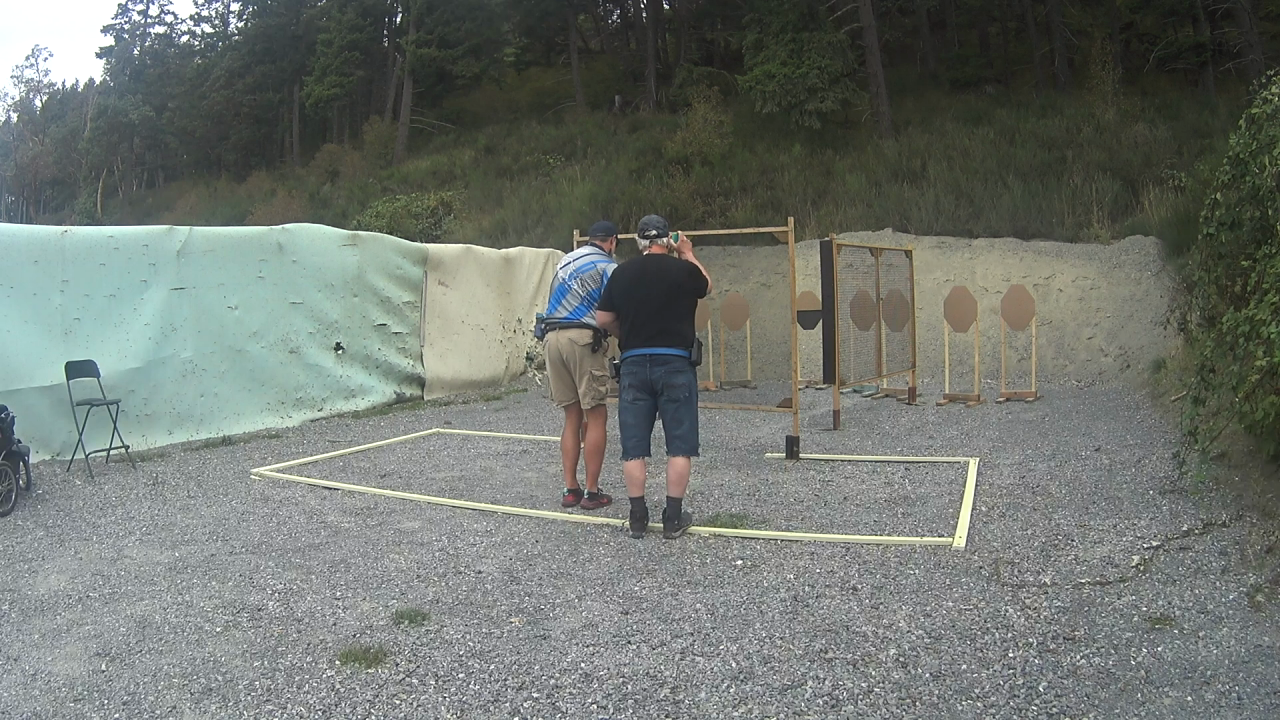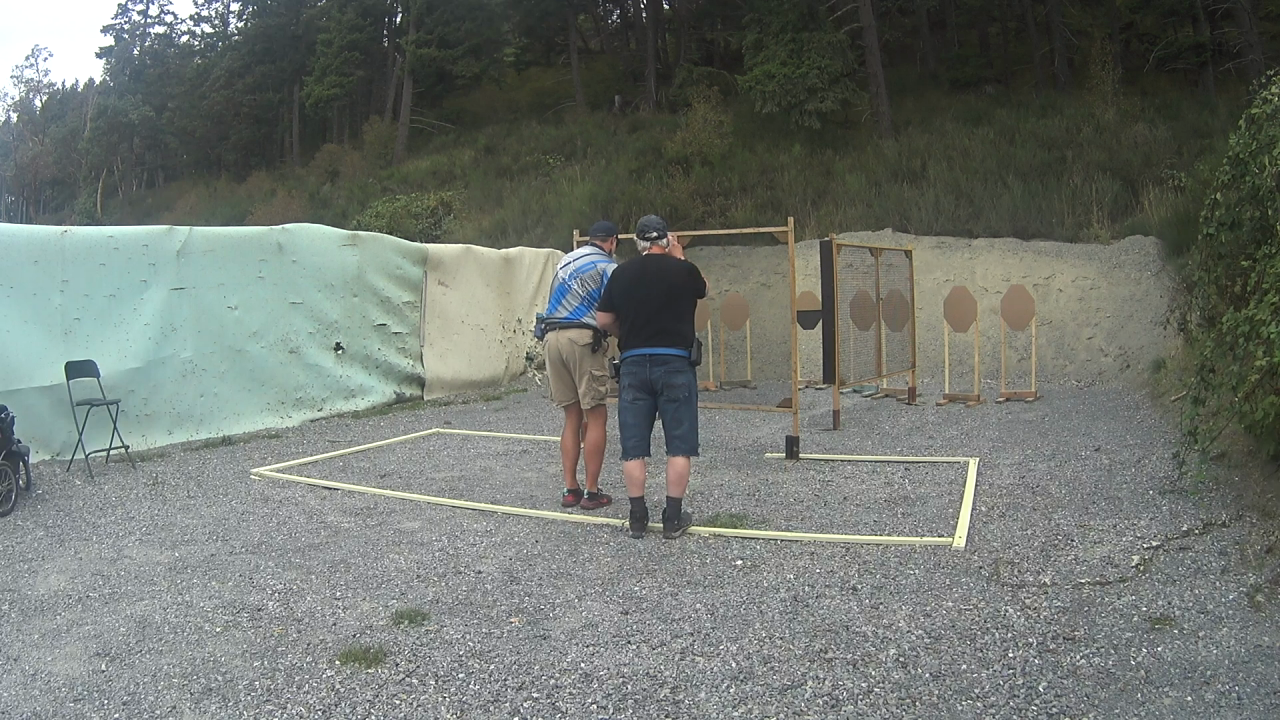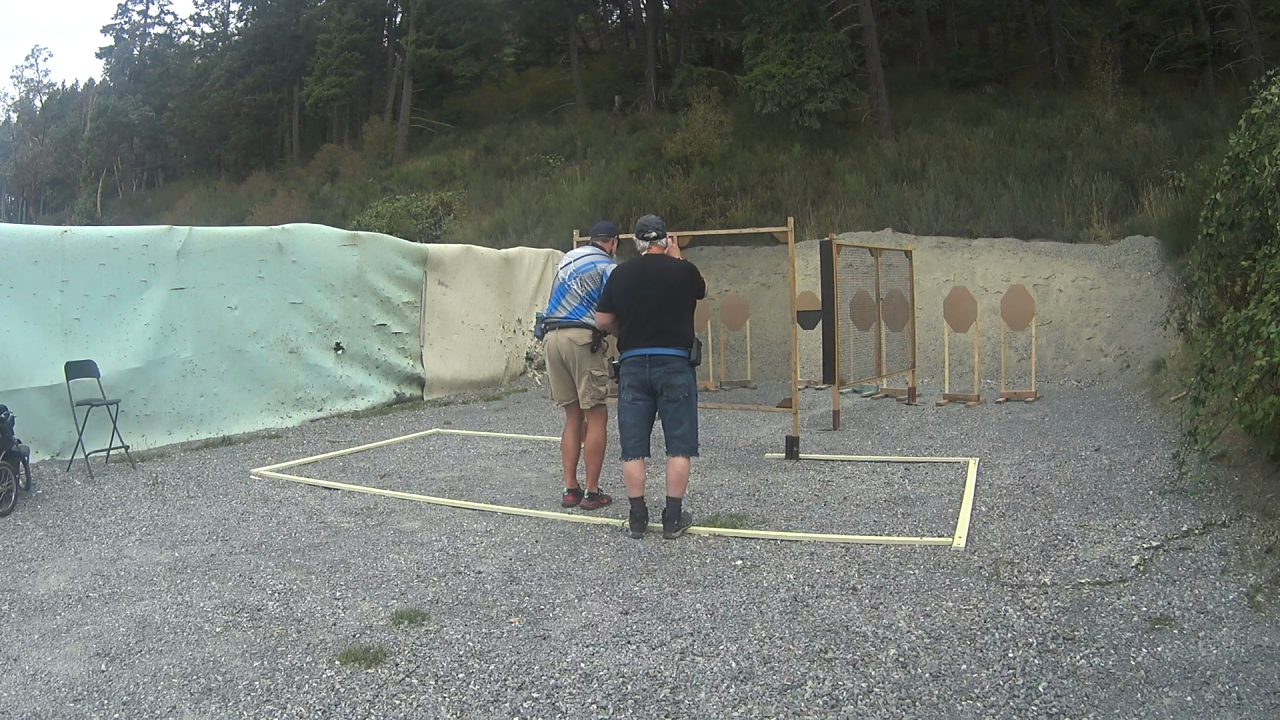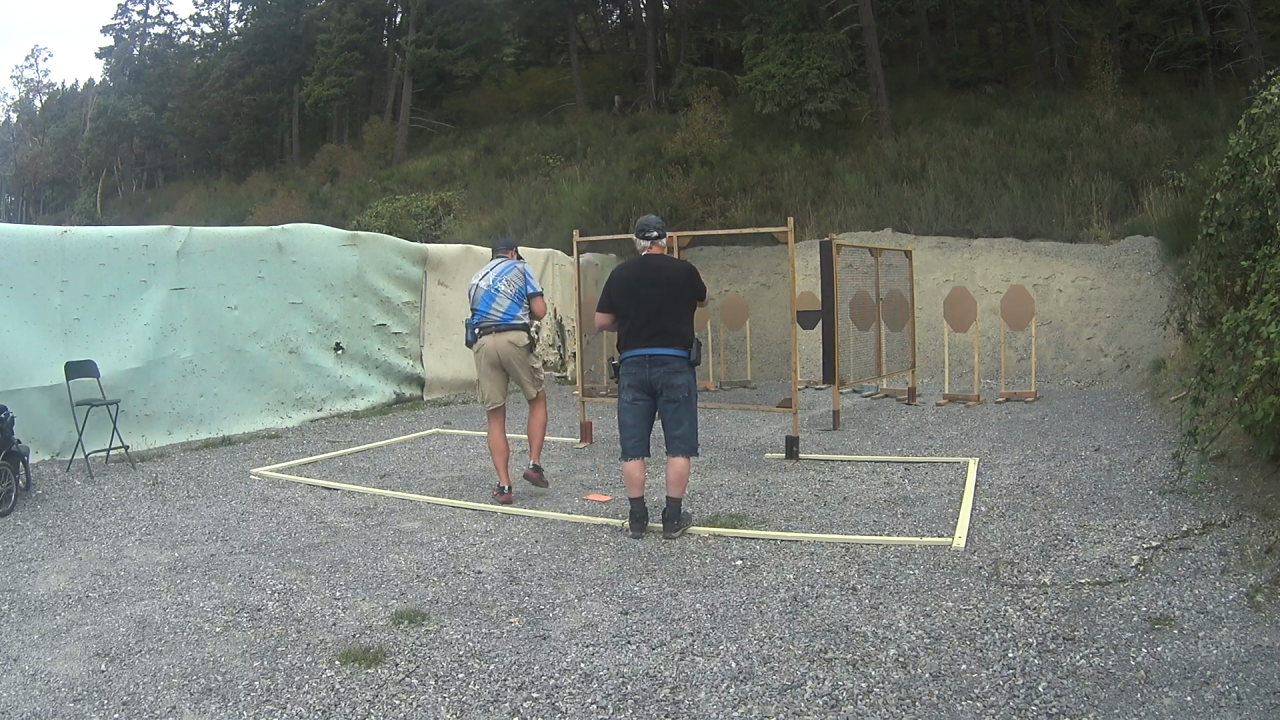
dt=1s
person 1, frame 1
left shoulder: (621, 273)
right shoulder: (684, 270)
left elbow: (603, 320)
right elbow: (706, 286)
right wrist: (688, 254)
left hip: (633, 365)
right hip: (675, 364)
left knee: (634, 447)
right knee: (679, 446)
left ankle: (637, 518)
right ankle: (673, 518)
person 1, frame 2
left shoulder: (621, 273)
right shoulder: (684, 269)
left elbow: (603, 320)
right elbow: (703, 289)
left hip: (633, 364)
right hip: (674, 364)
left knee: (633, 447)
right knee: (679, 445)
left ankle: (637, 518)
right ankle: (673, 518)
person 1, frame 3
left shoulder: (621, 273)
right shoulder: (684, 270)
left elbow: (602, 320)
right elbow: (702, 290)
left hip: (633, 365)
right hip: (674, 364)
left knee: (633, 447)
right knee: (679, 445)
left ankle: (637, 518)
right ankle: (673, 518)
person 1, frame 4
left shoulder: (620, 273)
right shoulder: (684, 270)
left elbow: (601, 322)
right elbow: (702, 301)
left hip: (633, 365)
right hip: (674, 364)
left knee: (633, 447)
right knee: (678, 446)
left ankle: (637, 518)
right ankle: (673, 518)
person 2, frame 1
left shoulder: (567, 260)
right shoulder: (606, 265)
left elbow: (564, 301)
left hip: (552, 337)
right hip: (582, 339)
left knee: (572, 417)
right knee: (595, 417)
left ankle: (570, 489)
right ankle: (591, 492)
person 2, frame 2
left shoulder: (566, 260)
right shoulder: (606, 265)
left elbow: (564, 301)
left hip: (552, 337)
right hip: (582, 338)
left knee: (572, 417)
right knee: (596, 417)
left ankle: (569, 489)
right ankle: (591, 492)
person 2, frame 3
left shoulder: (568, 258)
right shoulder: (607, 266)
left hip: (553, 337)
right hip: (582, 339)
left knee: (573, 416)
right knee: (596, 417)
left ankle: (569, 489)
right ankle: (592, 492)
person 2, frame 4
left shoulder: (476, 279)
right shoulder: (521, 267)
right elbow: (539, 311)
left hip: (484, 344)
right hip: (515, 340)
left knee: (495, 418)
right knee: (537, 401)
left ankle: (504, 486)
right ankle: (534, 465)
